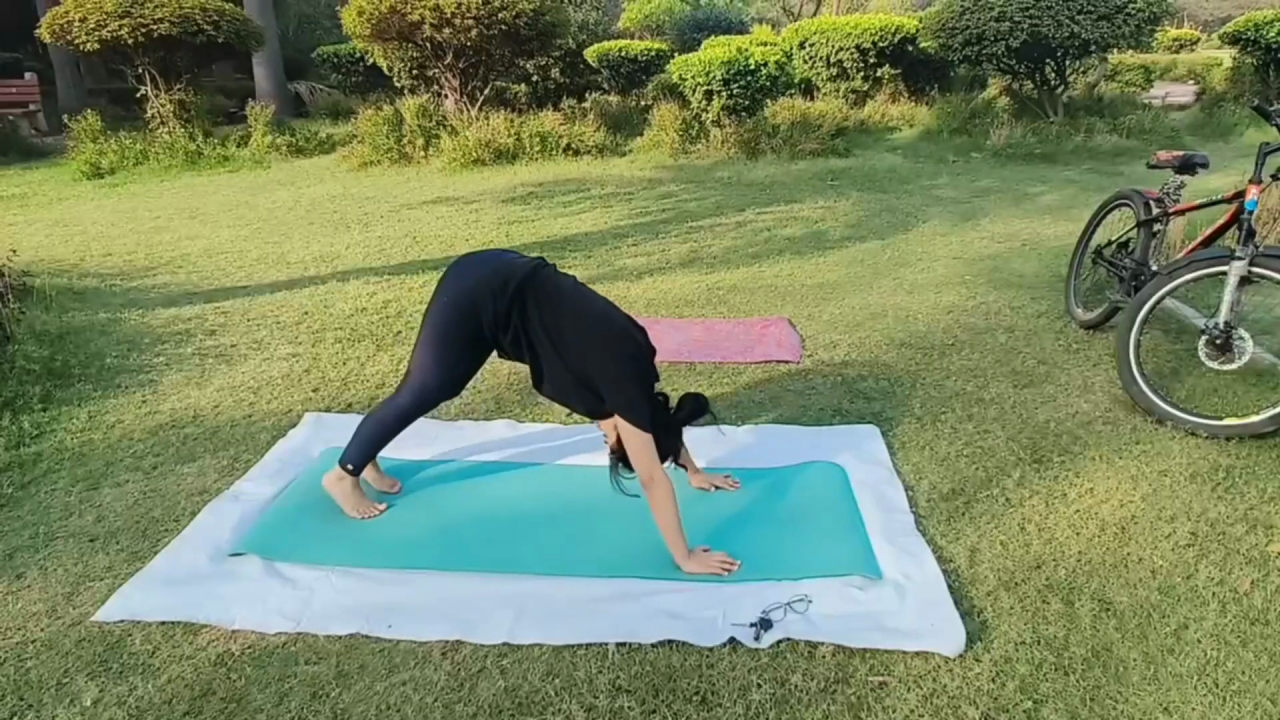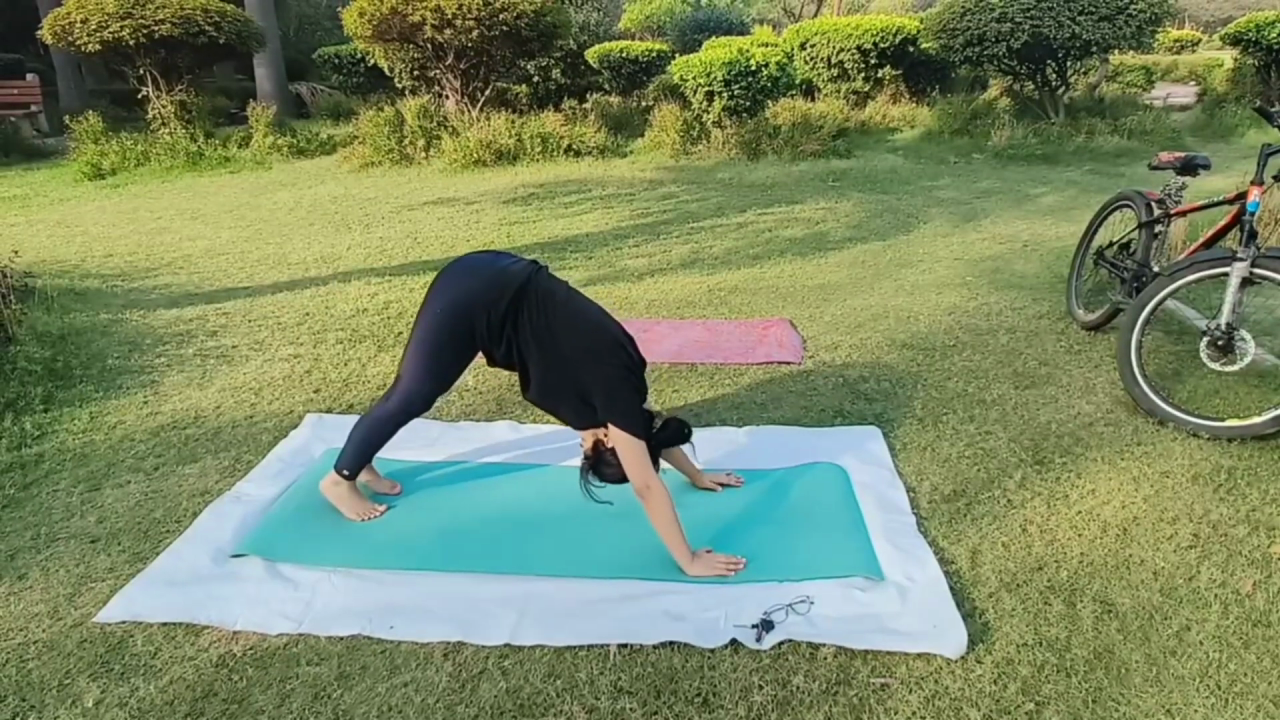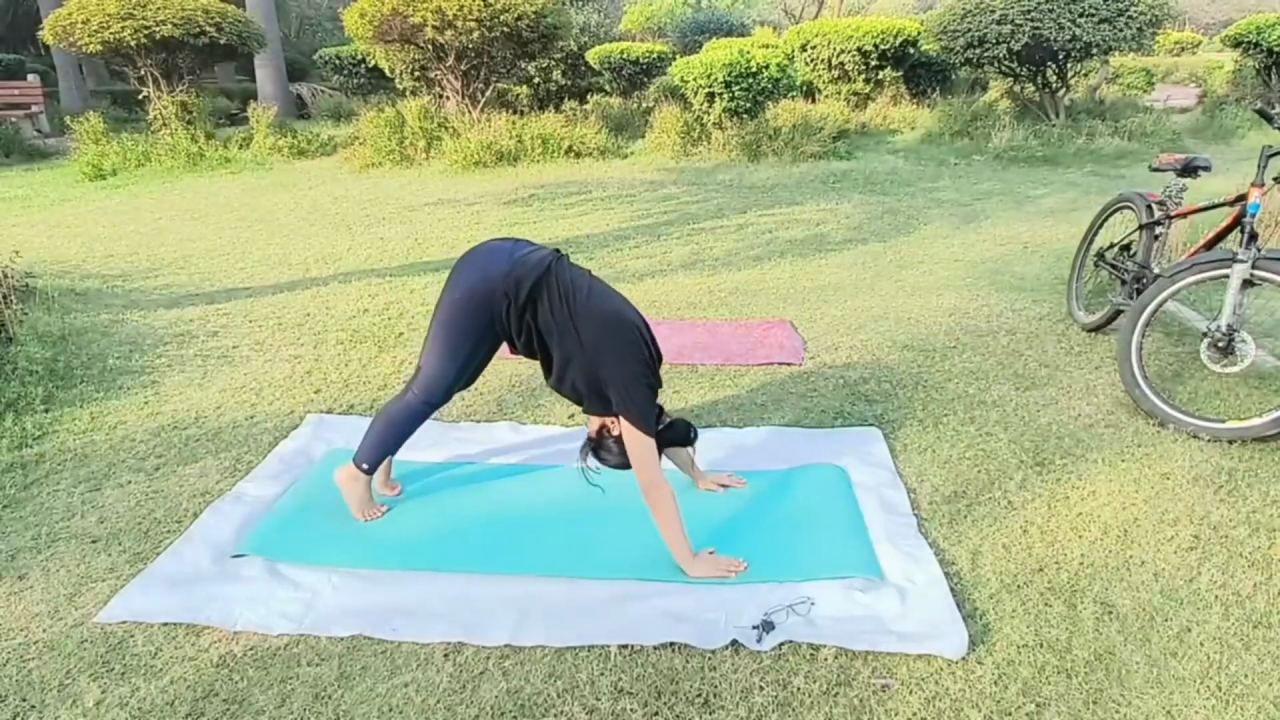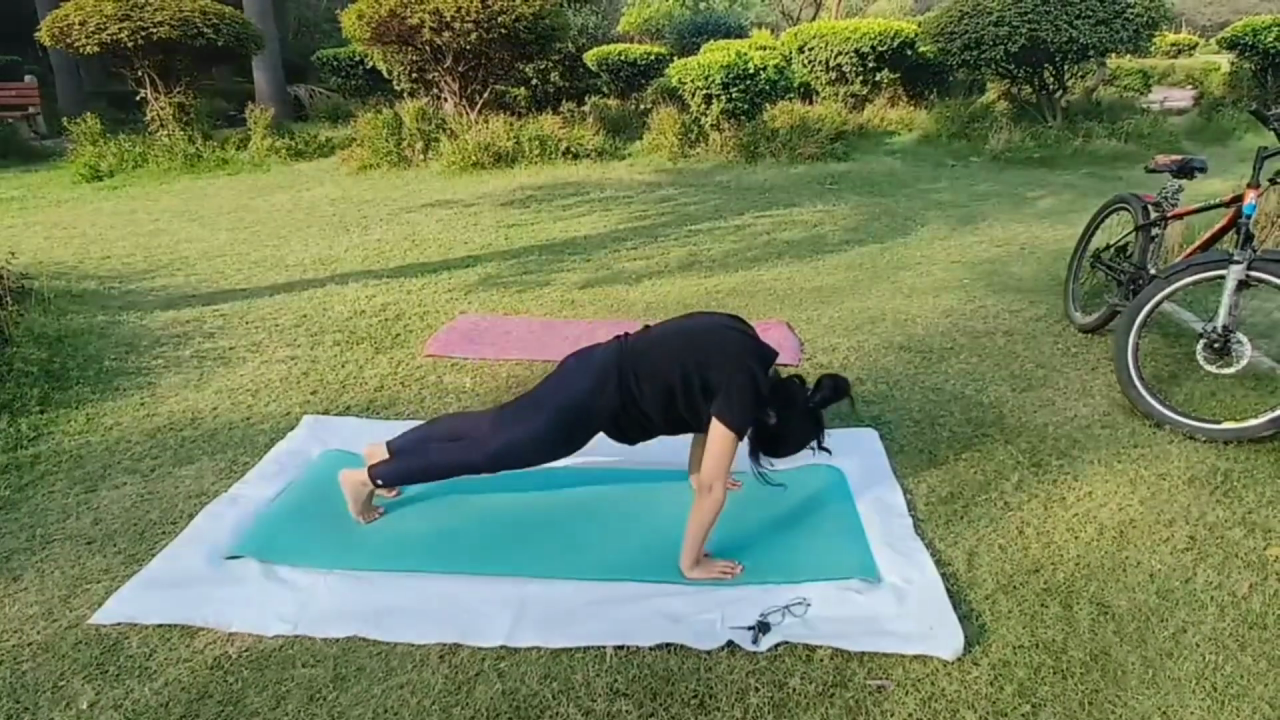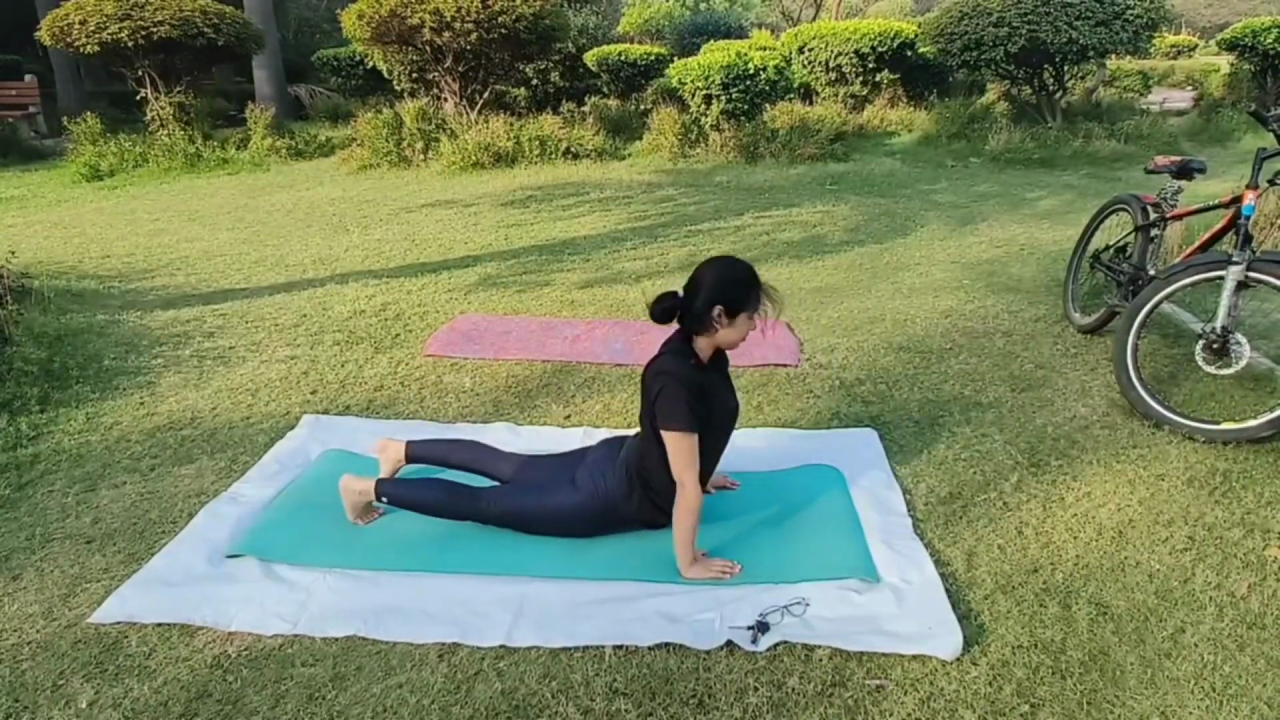
dt=1s
person 1, frame 1
left shoulder: (634, 367)
right shoulder: (624, 383)
left elbow: (662, 423)
right elbow: (652, 478)
left wrist: (696, 474)
right wrist: (686, 558)
left hip: (501, 284)
right hip: (480, 292)
left knee: (443, 387)
right knee: (421, 392)
left ankle: (365, 459)
right ankle: (343, 475)
person 1, frame 2
left shoulder: (621, 378)
right shoulder: (614, 392)
left elbow: (651, 431)
right elbow: (647, 487)
left wrist: (697, 476)
right wrist: (690, 561)
left hip: (495, 282)
right hip: (474, 296)
left knee: (421, 390)
right knee: (412, 395)
left ankle: (362, 466)
right ankle: (340, 479)
person 1, frame 3
left shoulder: (633, 372)
right shoulder: (628, 384)
left elbow: (660, 426)
right elbow: (652, 484)
left wrist: (698, 476)
right wrist: (689, 563)
left hip: (516, 272)
right hip: (495, 283)
left knee: (441, 383)
right knee: (430, 390)
left ankle: (380, 457)
right ankle: (356, 473)
person 1, frame 4
left shoulder: (746, 355)
right shoulder: (746, 386)
right elbow: (710, 486)
left wrist: (698, 470)
right wrist: (691, 563)
left hip: (599, 370)
right hip: (596, 396)
left knee: (491, 427)
right knee: (486, 450)
left ankle: (386, 451)
right ankle: (366, 477)
person 1, frame 5
left shoulder: (697, 347)
right shoulder: (677, 379)
right elbow: (686, 486)
left wrist: (702, 474)
right wrist: (689, 562)
left hip: (620, 460)
right hip: (615, 499)
left knee: (507, 468)
right knee: (486, 503)
left ankle: (402, 450)
right ankle: (371, 488)
